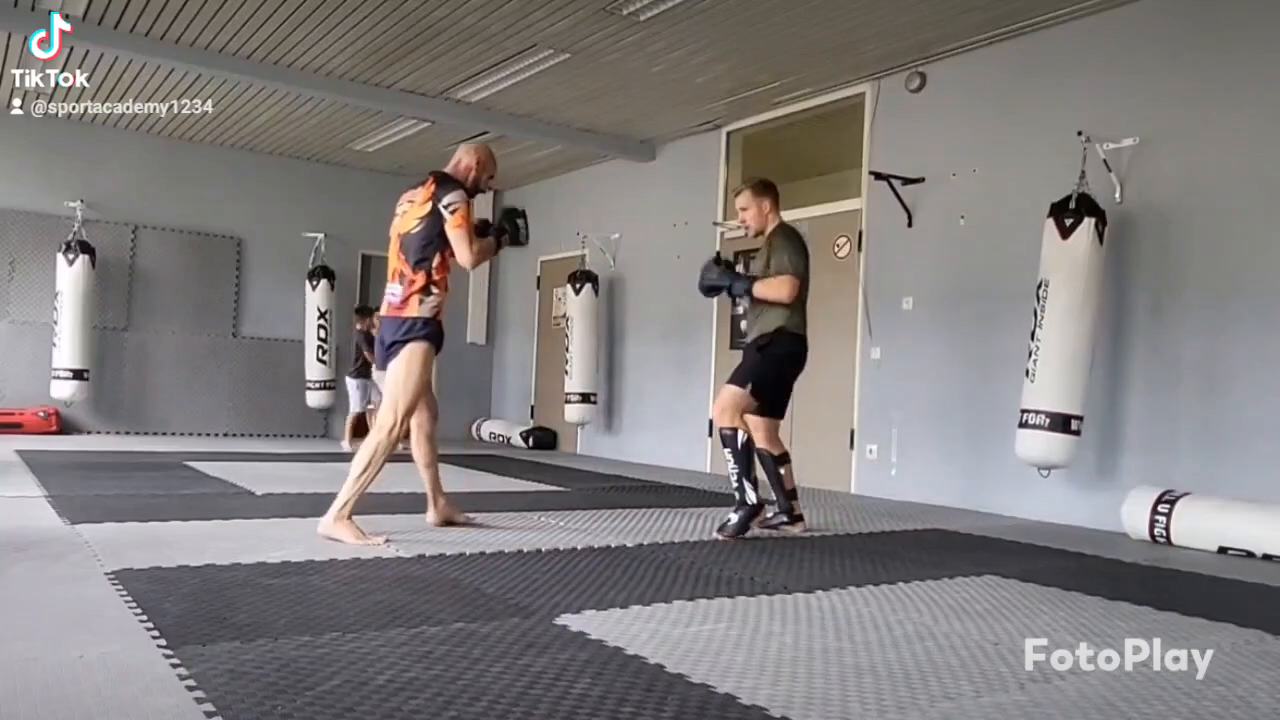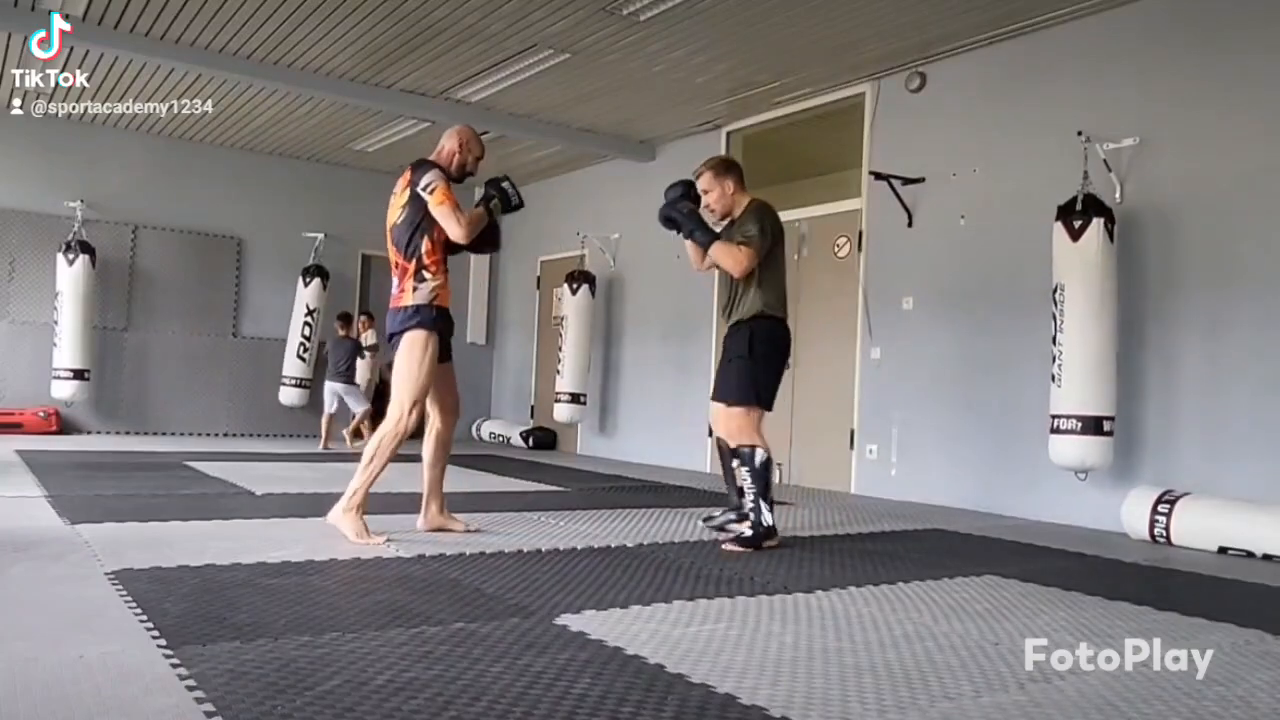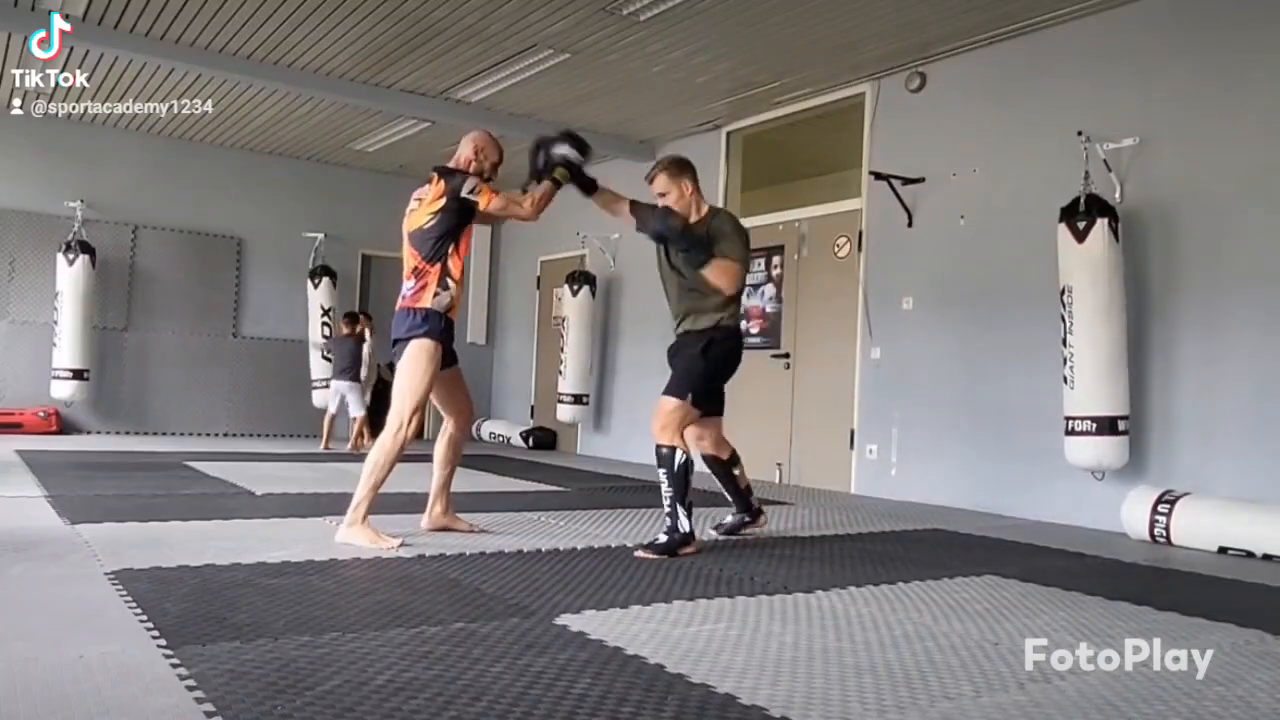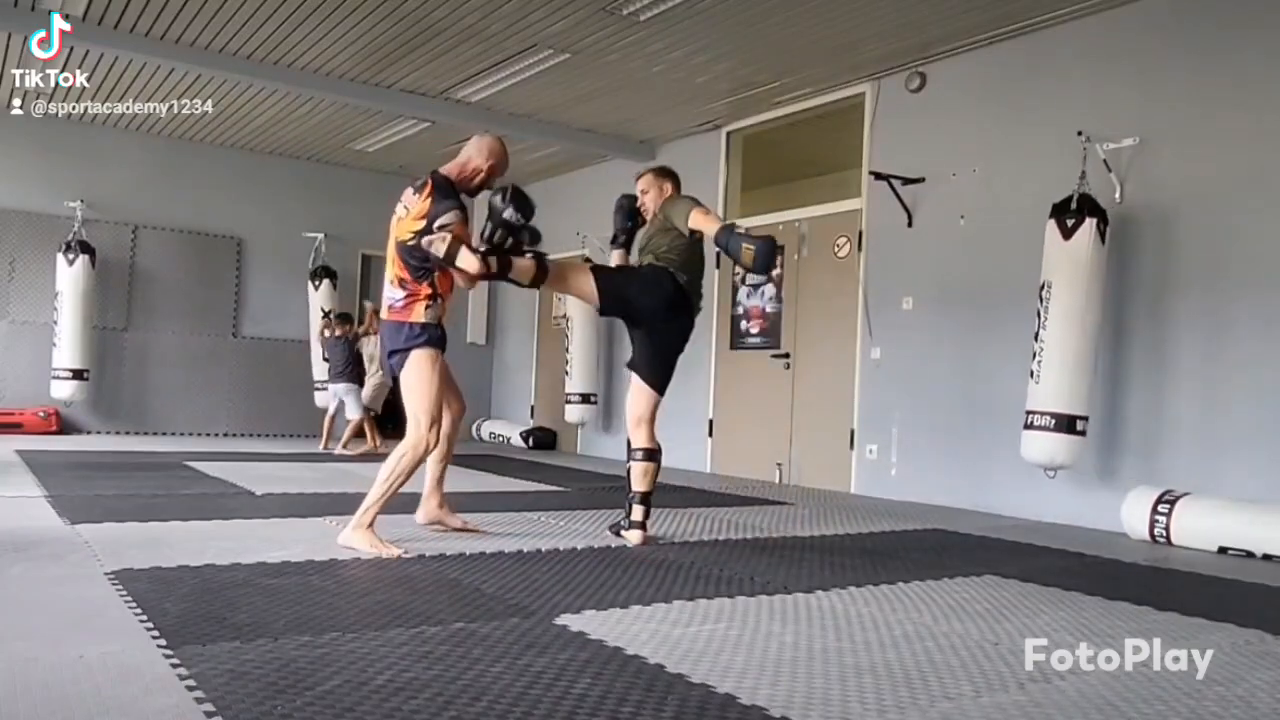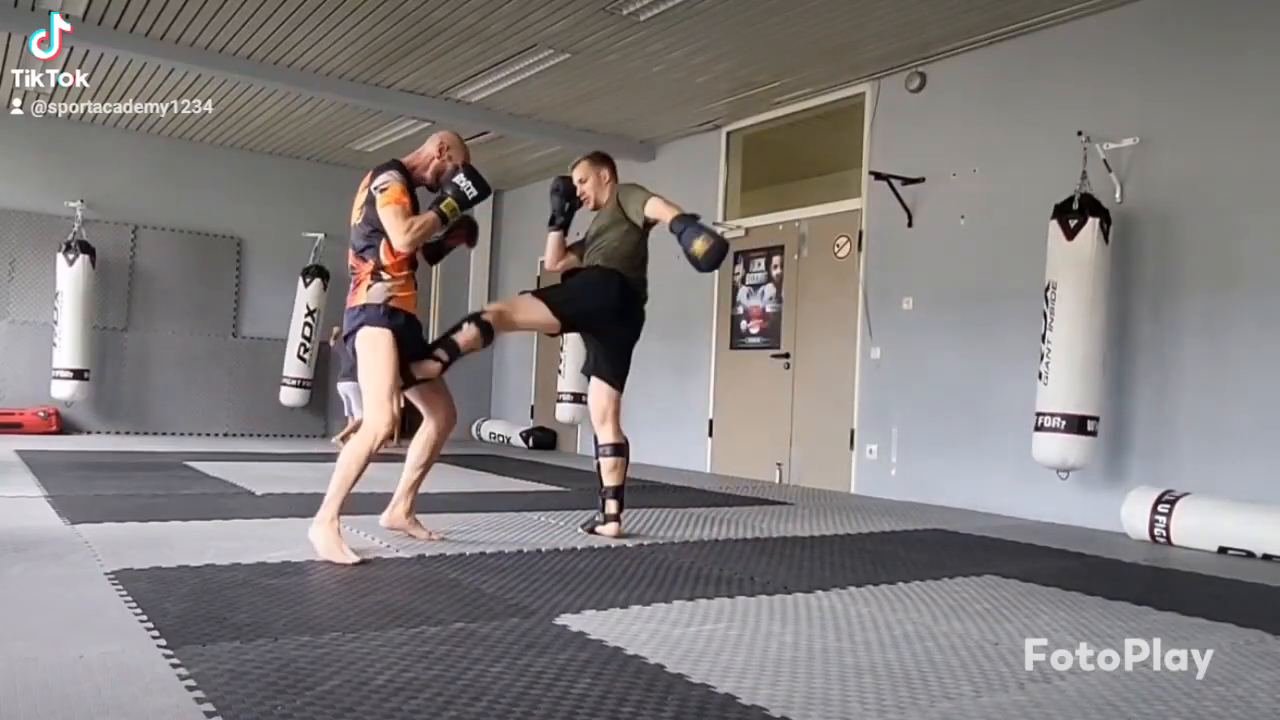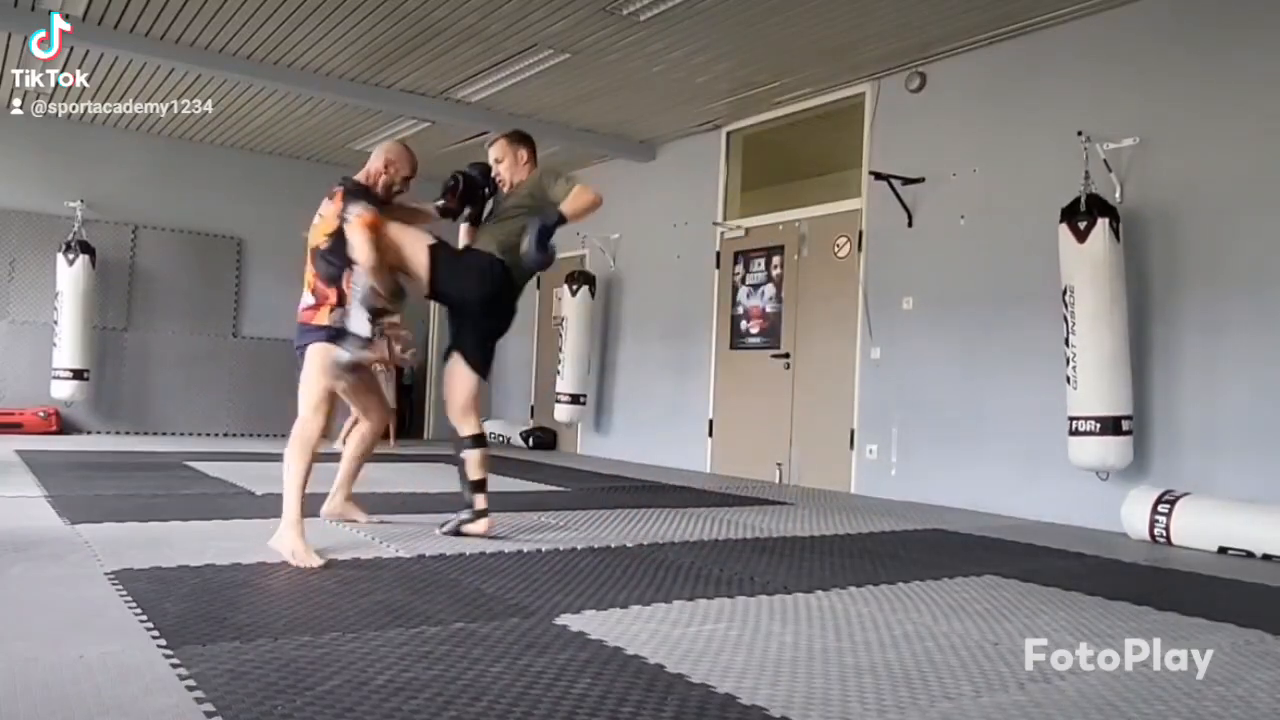
dt=0.7s
person 1, frame 1
left shoulder: (418, 195)
right shoulder: (454, 194)
right elbow: (467, 258)
left wrist: (476, 236)
right wrist: (496, 239)
left hip: (396, 320)
right hip: (414, 324)
left knee: (425, 413)
right knee: (394, 422)
left ankle: (438, 504)
right ankle: (338, 514)
person 1, frame 2
left shoulder: (416, 184)
right shoulder: (429, 176)
right elbow: (461, 230)
left wrist: (456, 241)
right wrist: (491, 205)
left hip: (426, 312)
right hip: (418, 311)
left knee: (446, 412)
right knee: (404, 415)
left ankle: (432, 510)
right ankle: (349, 506)
person 1, frame 3
left shoulder: (438, 190)
right shoulder: (458, 184)
left elbow: (499, 208)
right elbow: (527, 210)
left wrist: (544, 173)
right wrist: (559, 172)
left hip: (428, 320)
right hip: (422, 319)
left knee: (460, 414)
right knee: (402, 422)
left ankle: (438, 509)
right ankle: (354, 519)
person 1, frame 4
left shoulder: (424, 189)
right shoulder: (446, 205)
right elbow: (467, 276)
left wrist: (492, 247)
right wrist: (496, 243)
left hip: (404, 322)
right hip: (414, 326)
left knee: (453, 408)
right knee: (424, 436)
left ankle: (433, 503)
right ankle: (359, 525)
person 1, frame 5
left shoulder: (395, 184)
right shoulder: (389, 176)
right elbow: (402, 234)
left wrist: (441, 243)
right wrist: (451, 203)
left hip: (395, 315)
right hip: (375, 312)
left knee: (442, 413)
right knee: (382, 419)
left ankle: (399, 509)
right ankle: (325, 522)
person 1, frame 6
left shoulder: (351, 196)
right shoulder: (358, 202)
left elbow: (411, 217)
right elbow: (366, 254)
right wrist: (391, 298)
left hip: (338, 328)
right hip: (324, 327)
left knee: (377, 414)
right knee: (315, 417)
left ankle: (338, 499)
right ankle: (289, 529)
person 2, frame 1
left shoulder: (785, 238)
right shoulder: (769, 246)
left elbow: (786, 291)
left wrist: (740, 282)
right wrist: (731, 282)
left hip: (779, 345)
right hip: (767, 346)
left knee: (725, 408)
right knee: (761, 430)
left ankle: (747, 504)
right ankle: (790, 512)
person 2, frame 2
left shoulder: (759, 215)
right shoulder: (735, 225)
left elbow: (739, 264)
right elbow: (701, 262)
left wrist: (697, 227)
right wrist: (688, 227)
left hip: (760, 332)
right hip: (741, 333)
left knee: (742, 426)
right knee: (722, 422)
left ankle: (763, 524)
right ankle: (742, 508)
person 2, frame 3
left shoulder: (723, 225)
right shoulder: (667, 220)
left elbow: (731, 281)
right elbow: (619, 206)
left wrist: (690, 243)
right wrist: (583, 181)
left hip: (714, 341)
right hip: (690, 341)
left knee: (665, 423)
right knee: (703, 435)
left ankle: (680, 531)
right ankle: (749, 510)
person 2, frame 4
left shoulder: (678, 207)
right shoulder: (656, 233)
left elbow: (702, 220)
right elbow: (620, 278)
left wrist: (730, 237)
right wrist: (622, 235)
left hip: (654, 287)
right hip: (676, 315)
left knee: (558, 273)
right knee: (640, 423)
left ankle: (496, 262)
right ankle: (636, 520)
person 2, frame 5
left shoulder: (625, 199)
right shoulder: (596, 233)
left elbow: (657, 206)
right elbow: (553, 262)
left wrist: (686, 225)
right wrist: (560, 217)
left hip: (601, 289)
right hip: (624, 312)
left knee: (501, 312)
right knee: (605, 419)
left ankle: (434, 361)
right ankle: (611, 513)
person 2, frame 6
left shoulder: (540, 185)
right shoulder: (500, 201)
left elbow: (590, 196)
right elbow: (467, 250)
left wrist: (551, 221)
right wrist: (467, 211)
left hip: (482, 275)
right hip: (492, 301)
left knee: (382, 230)
right knee: (462, 410)
right ankle: (477, 510)
